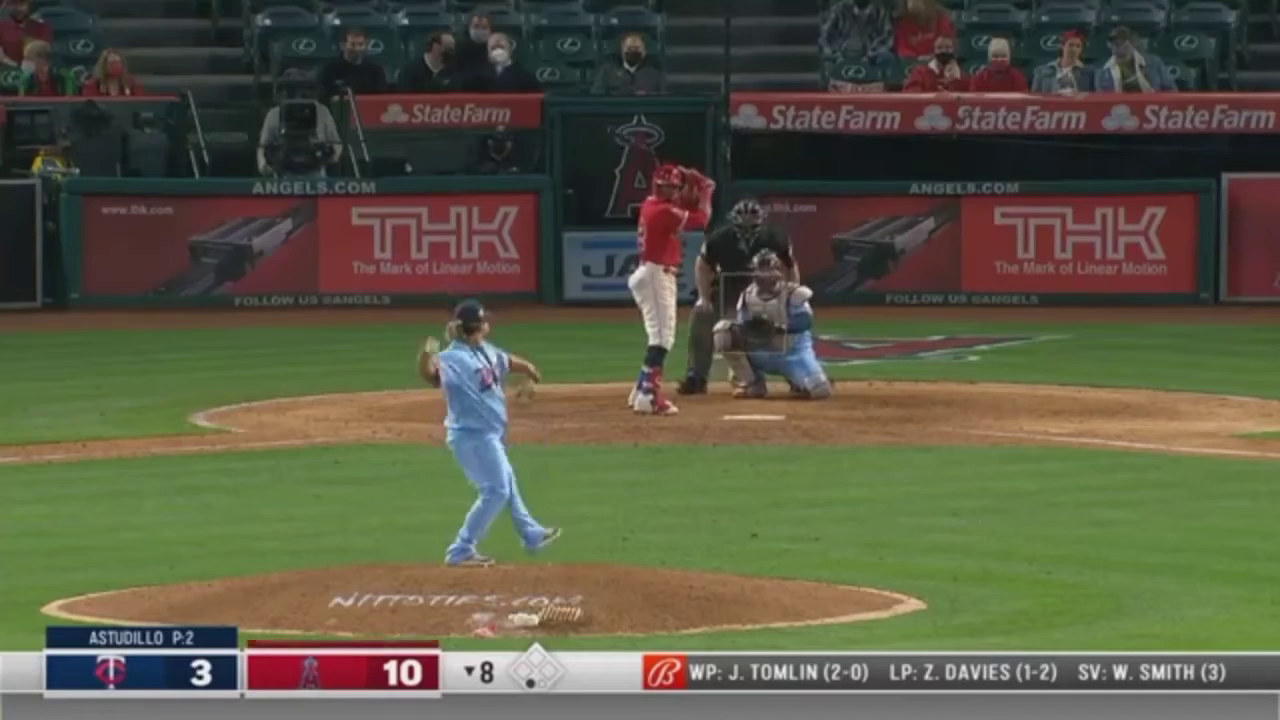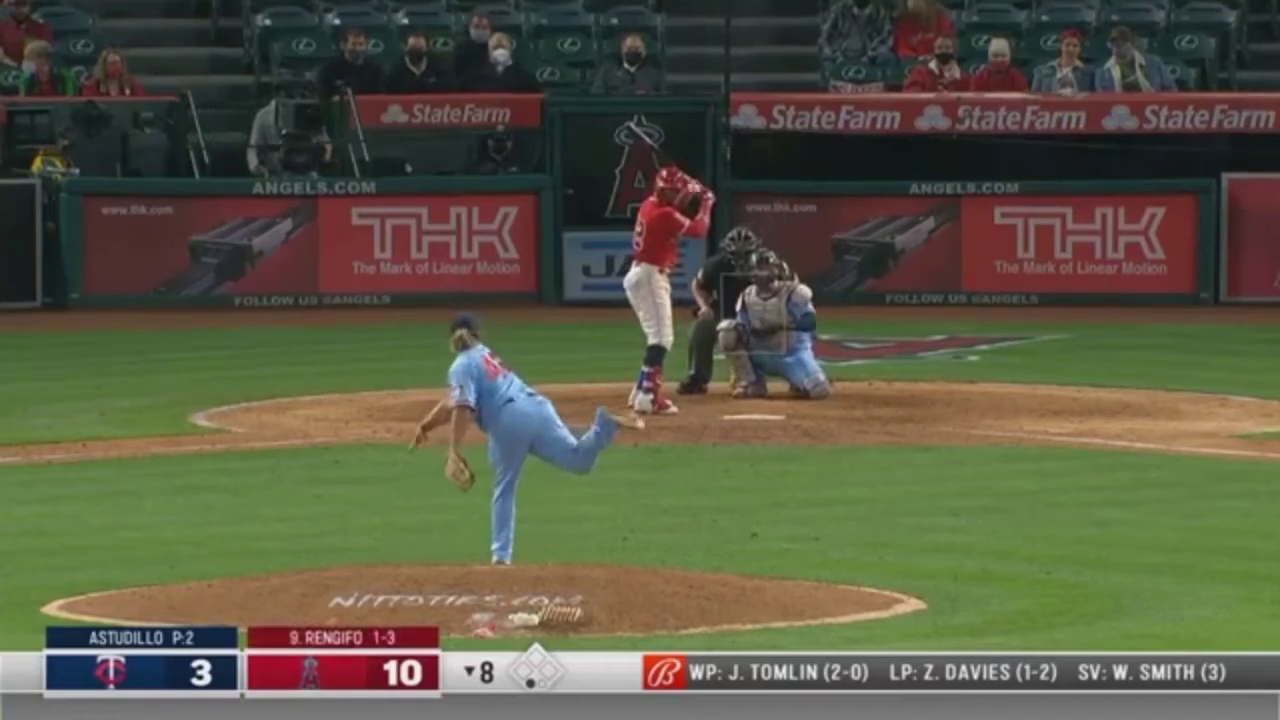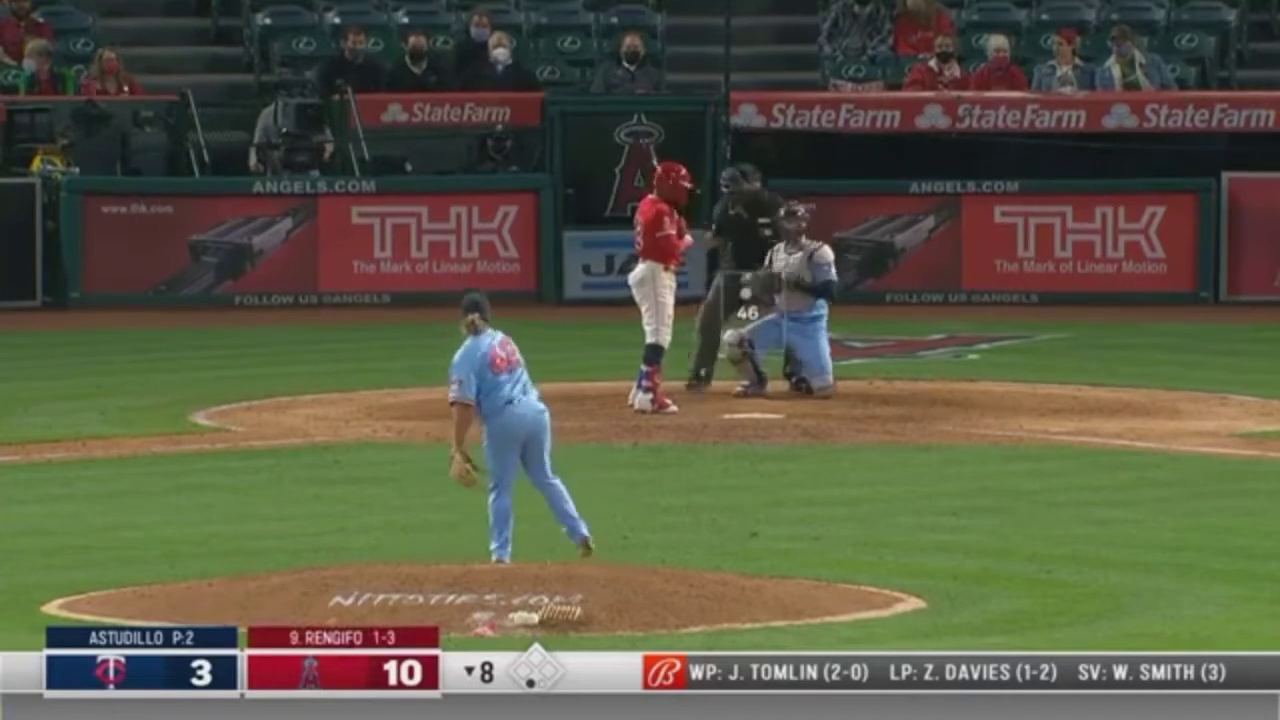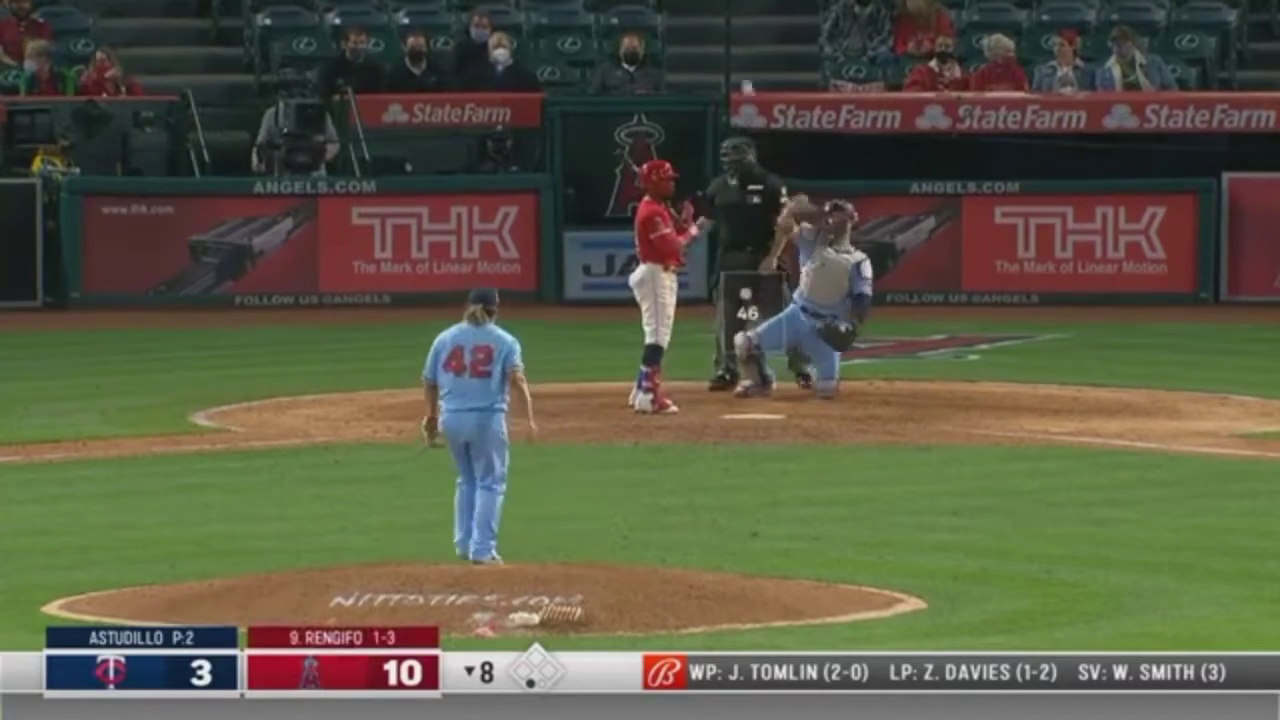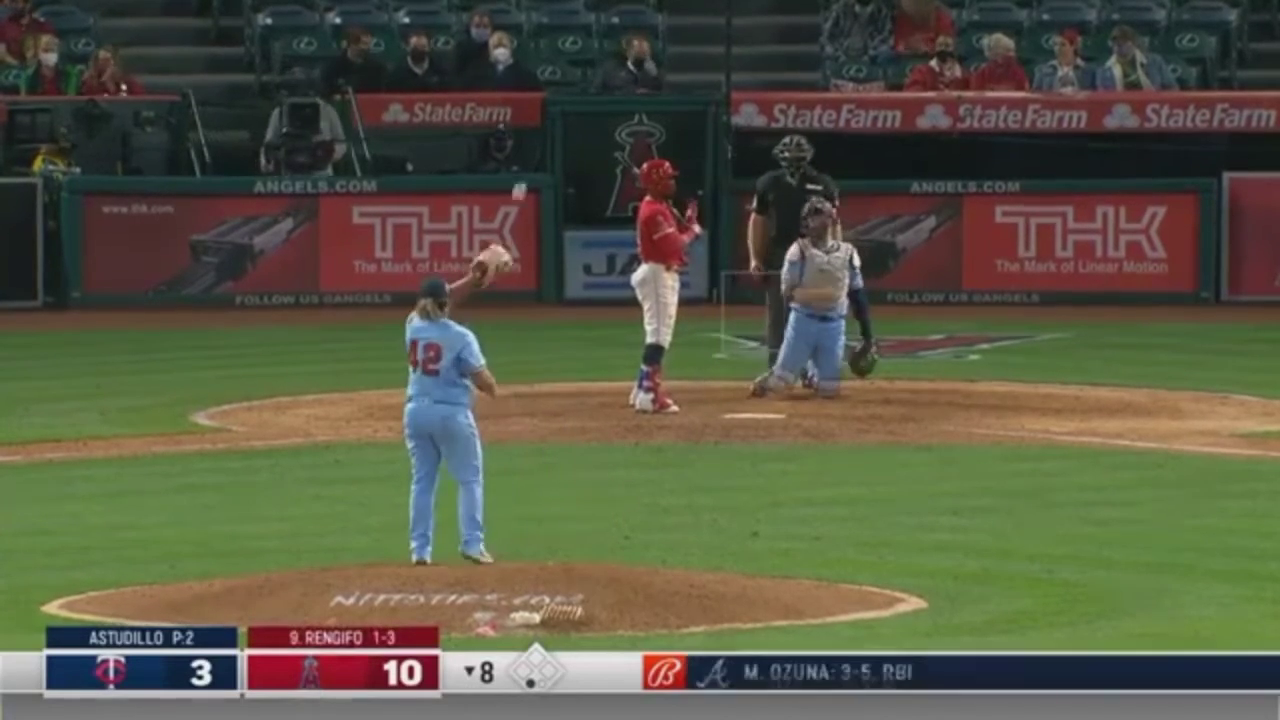
dt=1s
person 1, frame 1
left shoulder: (486, 349)
right shoulder: (452, 358)
left elbow: (507, 362)
right elbow: (428, 373)
left wrist: (529, 370)
right wrist: (426, 356)
left hip: (488, 436)
right hip: (473, 438)
left knee: (505, 484)
right knee: (495, 493)
left ankle: (532, 535)
right ankle: (459, 553)
person 1, frame 2
left shoulder: (460, 366)
right shoulder: (485, 355)
left elbow: (463, 409)
right elbow: (456, 402)
left wrist: (455, 449)
right wrist: (425, 426)
left hip: (507, 424)
right hip: (537, 410)
left knee: (505, 492)
right knee: (579, 460)
left ankle: (501, 555)
right ankle: (606, 423)
person 1, frame 3
left shoulder: (465, 355)
right shoulder: (503, 339)
left elbow: (464, 405)
left wrist: (458, 448)
left hip: (504, 420)
right hip: (536, 411)
left knee: (501, 489)
right knee: (546, 478)
left ankle: (500, 553)
right ankle: (579, 532)
person 1, frame 4
left shoulder: (445, 338)
right shoulder: (505, 341)
left elbow: (429, 383)
right elbow: (517, 380)
left wrist: (432, 414)
right wrist: (530, 419)
left hip: (451, 419)
right hip: (487, 420)
left knee: (467, 481)
right knee: (490, 485)
left ankle: (464, 543)
right ankle: (482, 549)
person 1, frame 5
left shoulder: (413, 325)
right shoulder: (460, 336)
left elbow: (434, 308)
right elbow: (482, 380)
left wrist: (470, 281)
right wrist: (493, 390)
left hip: (416, 412)
right hip: (451, 414)
left knee: (422, 482)
right knee: (469, 480)
left ankle: (420, 549)
right ankle: (471, 543)
person 2, frame 1
left shoulder: (653, 205)
right shoulder: (663, 210)
left elbow: (684, 208)
right elbow: (699, 219)
left wrist: (692, 187)
right wrist: (706, 191)
left hip: (658, 275)
right hip: (656, 276)
left knee: (660, 336)
right knee: (662, 337)
left ankle: (641, 392)
right ankle: (648, 397)
person 2, frame 2
left shoulder: (650, 205)
right shoulder: (664, 214)
left elbow: (674, 209)
right elbow: (698, 229)
left wrist: (690, 193)
right wrist: (707, 201)
left hip: (642, 274)
right hip: (650, 276)
left knee: (657, 336)
right knee: (662, 337)
left ankle: (641, 391)
right ankle: (648, 397)
person 2, frame 3
left shoulder: (648, 204)
right shoulder: (660, 210)
right elbow: (673, 248)
left wrist: (678, 228)
right wrist: (687, 238)
left hip: (649, 271)
right hip: (656, 274)
left knee: (656, 334)
right knee: (659, 335)
left ankle: (642, 390)
right ankle: (647, 396)
person 2, frame 4
left shoulder: (660, 207)
right shoulder: (652, 211)
left elbow: (676, 234)
right elbow: (672, 246)
left wrist: (686, 220)
right wrist: (693, 230)
left hip: (663, 274)
right hip: (655, 275)
left knee: (657, 335)
right knee: (658, 335)
left ankle: (643, 390)
right ankle: (648, 396)
person 2, frame 5
left shoulder: (661, 206)
right shoulder: (654, 211)
left elbow: (677, 233)
right elbow: (675, 245)
left wrist: (688, 219)
right wrist: (694, 229)
left hip: (665, 274)
right hip: (658, 274)
left knee: (658, 334)
right knee: (659, 335)
left ankle: (643, 390)
right ankle: (649, 395)
person 3, frame 1
left shoulder: (775, 239)
right shoulder: (719, 238)
left elbow: (791, 269)
right elbow: (702, 265)
right wrist: (703, 298)
right hip: (726, 286)
right knee: (701, 317)
right ankle: (696, 378)
person 3, frame 2
right shoulder: (716, 264)
right elbow: (697, 285)
right wrist: (704, 306)
right hip: (724, 308)
right knee: (701, 330)
right ankle: (697, 379)
person 3, frame 3
left shoulder: (775, 207)
right shoulder: (726, 208)
left elbow: (790, 242)
right elbow: (716, 239)
right wrist: (697, 236)
left hip: (767, 273)
right hip: (734, 271)
left knee: (782, 321)
right knee: (709, 318)
left ankle: (795, 373)
right ankle: (700, 372)
person 3, frame 4
left shoulder: (770, 184)
right shoulder: (719, 186)
left wrist: (773, 257)
left hip: (764, 258)
right hip: (732, 260)
right knee: (727, 317)
left ankle: (802, 368)
right ankle: (727, 371)
person 3, frame 5
left shoulder: (823, 184)
right shoulder: (768, 183)
left elbow: (833, 224)
right elbow: (757, 221)
right wrist: (755, 257)
right hip: (779, 258)
right knee: (778, 316)
left ankle: (812, 369)
person 4, frame 1
left shoulder: (794, 293)
right shoulder: (748, 296)
left elbow: (806, 322)
right elbow: (741, 330)
left wrist: (776, 327)
right wrist: (748, 328)
left hip: (793, 354)
right hip: (761, 355)
left knee: (820, 390)
right knee: (723, 329)
left ankle: (796, 379)
right ankle: (753, 382)
person 4, frame 2
left shoulder: (794, 292)
right shoulder: (747, 296)
left elbow: (810, 323)
right elbow: (741, 332)
left wrist: (781, 325)
left hip: (793, 354)
right hip: (761, 355)
left knee: (820, 390)
right knee: (727, 328)
left ankle: (797, 380)
right ankle: (752, 382)
person 4, frame 3
left shoulder: (818, 252)
right shoulder: (776, 251)
left elbow: (829, 291)
left wrist: (795, 283)
left hip: (810, 325)
right hip: (780, 320)
left knee: (823, 388)
right knee: (732, 340)
left ankle: (803, 378)
right ankle: (755, 382)
person 4, frame 4
left shoulder: (859, 260)
right shoulder: (813, 239)
left elbow: (864, 300)
right elbow: (785, 227)
left wrist: (853, 324)
right wrist: (794, 208)
left hip: (829, 326)
right hip: (799, 313)
left knee: (827, 389)
right knee: (744, 341)
right ankle: (762, 382)
person 4, frame 5
left shoulder: (847, 252)
right shoulder: (799, 250)
right elbow: (788, 292)
right wrist: (818, 294)
left hip: (833, 326)
right hip: (803, 321)
left knee: (829, 389)
right knee: (780, 383)
left ankle: (813, 372)
right ankle: (770, 378)
